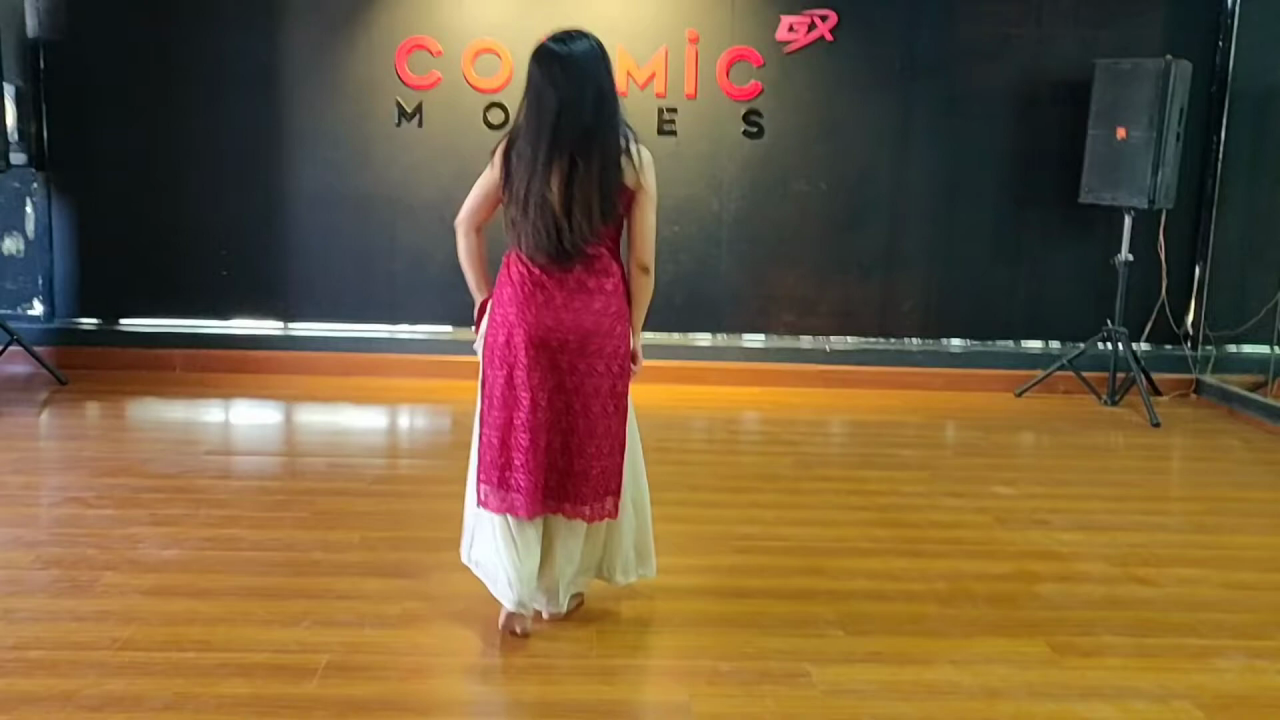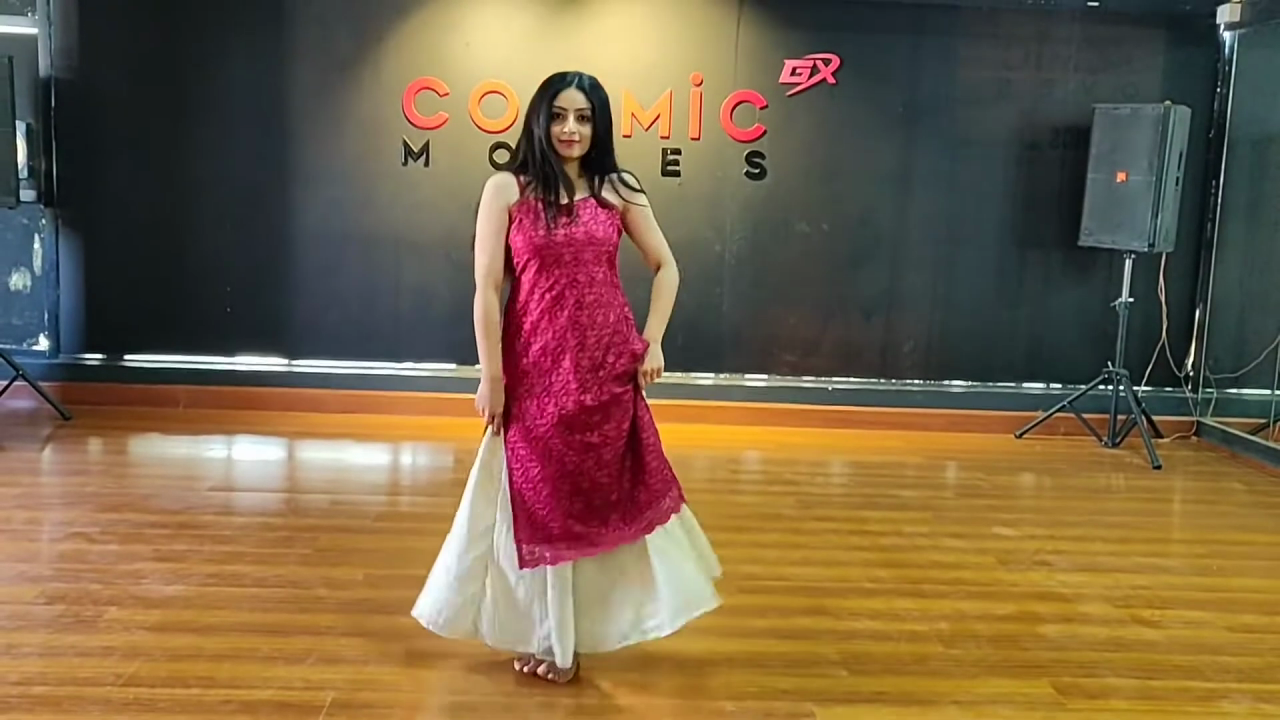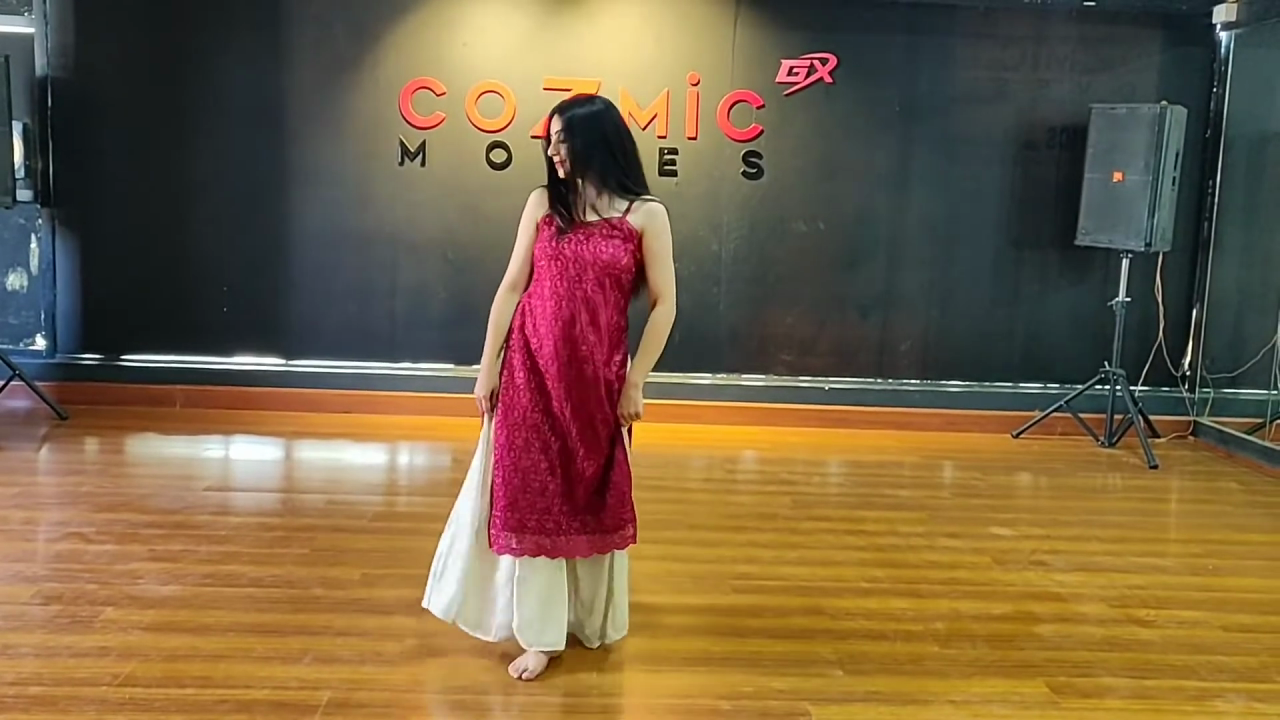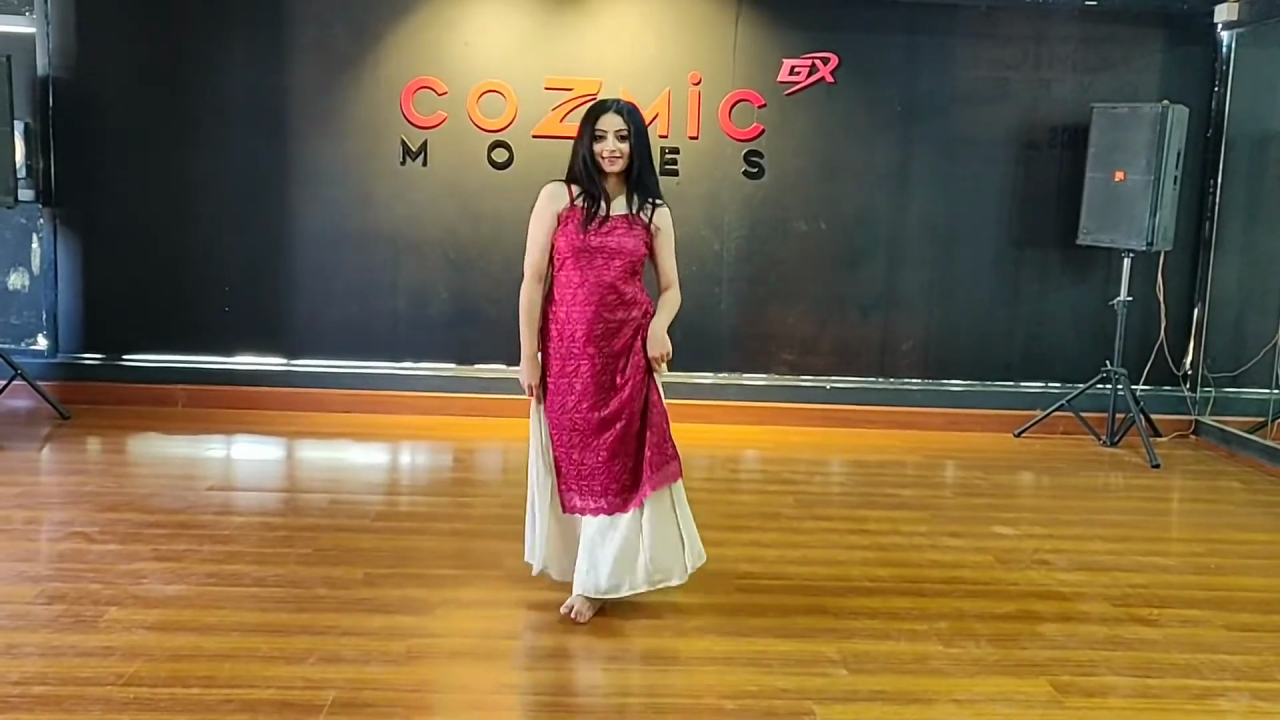
dt=1s
person 1, frame 1
left shoulder: (519, 144)
right shoulder: (630, 157)
left elbow: (468, 225)
right elbow: (643, 262)
left wrist: (484, 300)
right wrist: (631, 331)
left hip: (521, 314)
right hip: (597, 322)
left knee: (517, 453)
right knee: (587, 454)
left ankle: (519, 593)
right ankle: (562, 587)
person 1, frame 2
left shoulder: (618, 191)
right shoulder: (507, 190)
left elbow: (665, 267)
right elbow: (486, 289)
left wrist: (652, 342)
right wrist: (491, 377)
left hip: (609, 368)
right hip: (534, 371)
left knee: (605, 497)
right knee: (535, 502)
left ankle: (571, 635)
right ankle: (537, 634)
person 1, frame 3
left shoulder: (646, 215)
right shoulder: (543, 203)
left elbow: (664, 306)
right elbow: (513, 287)
left wrist: (634, 384)
right wrist: (489, 366)
left hip: (599, 377)
right hip: (531, 369)
left knee: (594, 499)
right knee: (529, 499)
left ankle: (588, 615)
right ankle: (538, 634)
person 1, frame 4
left shoulder: (654, 212)
right shoulder: (557, 197)
left elbow: (670, 288)
right elbow: (532, 279)
left wrist: (659, 328)
right wrist: (528, 354)
left hip: (627, 353)
right hip: (567, 351)
left knee: (619, 463)
right knee: (570, 458)
left ankle: (595, 580)
right ankle: (576, 563)
